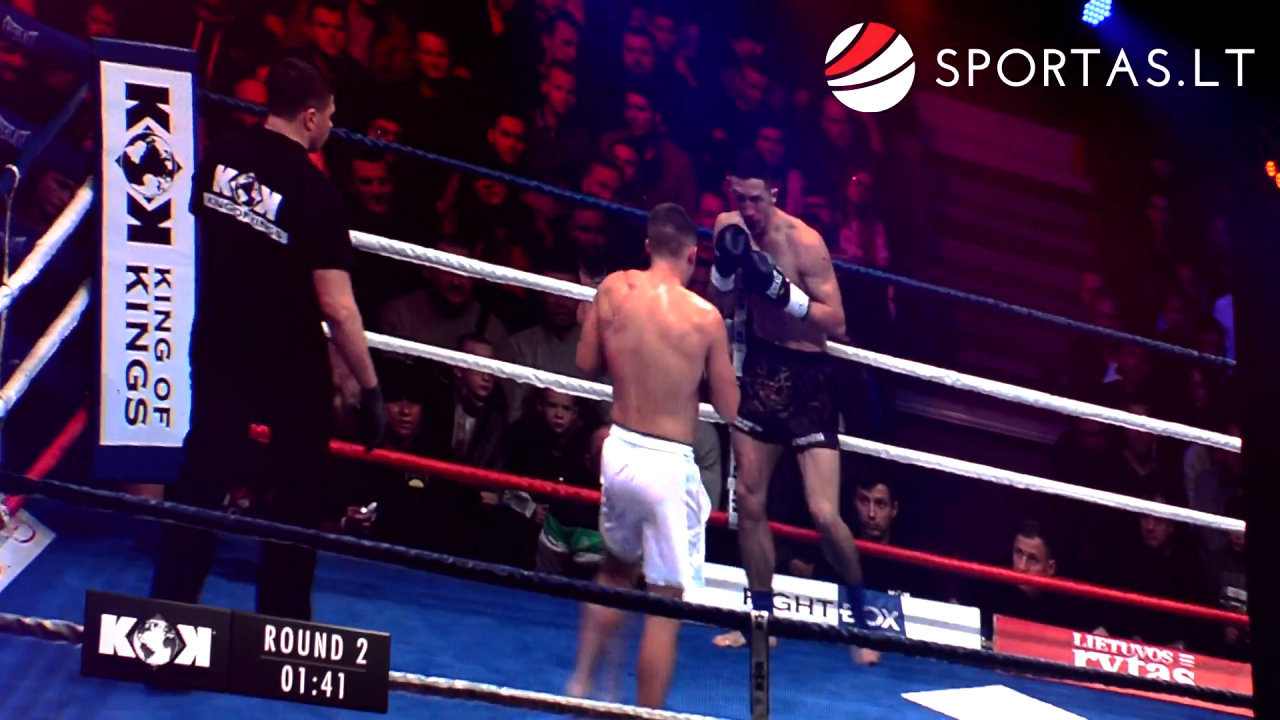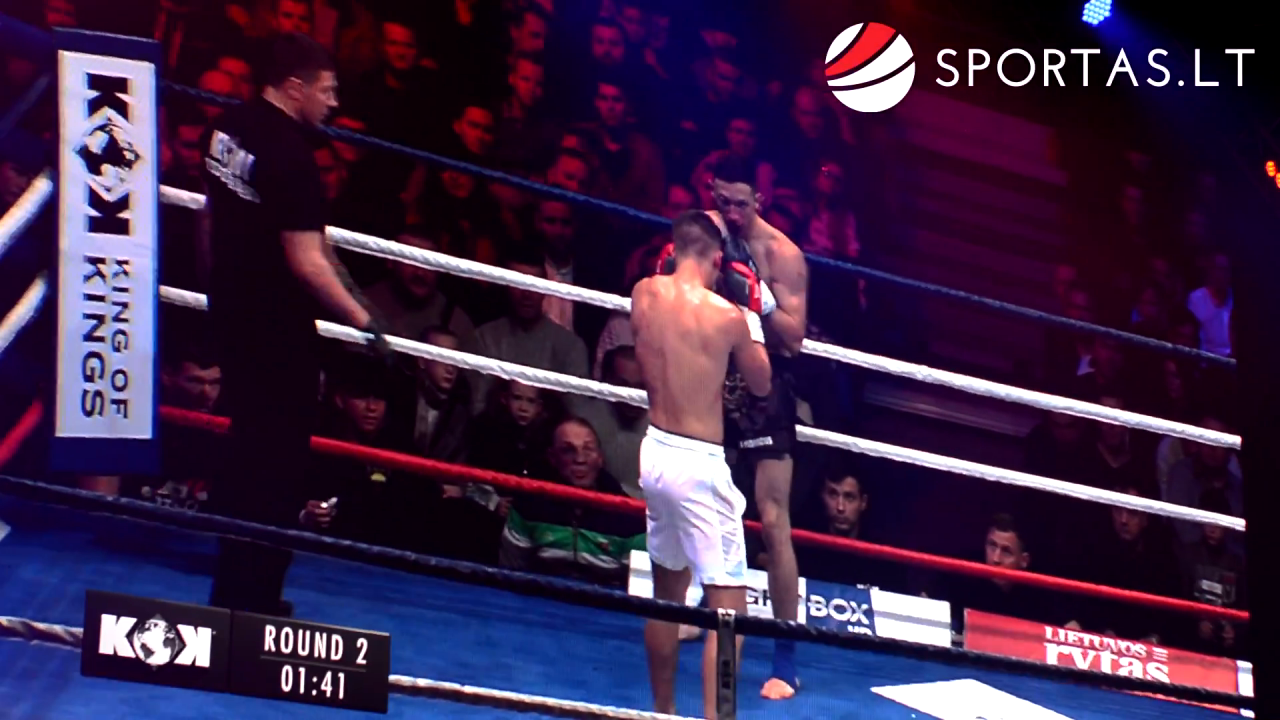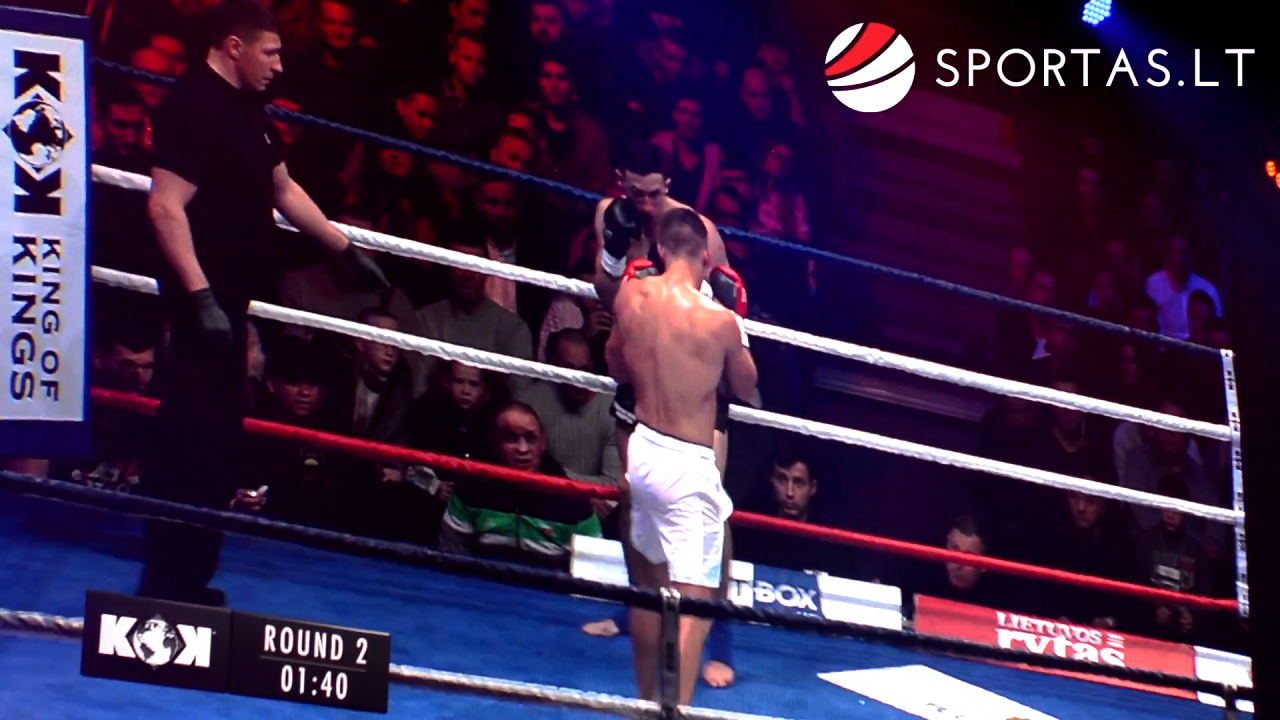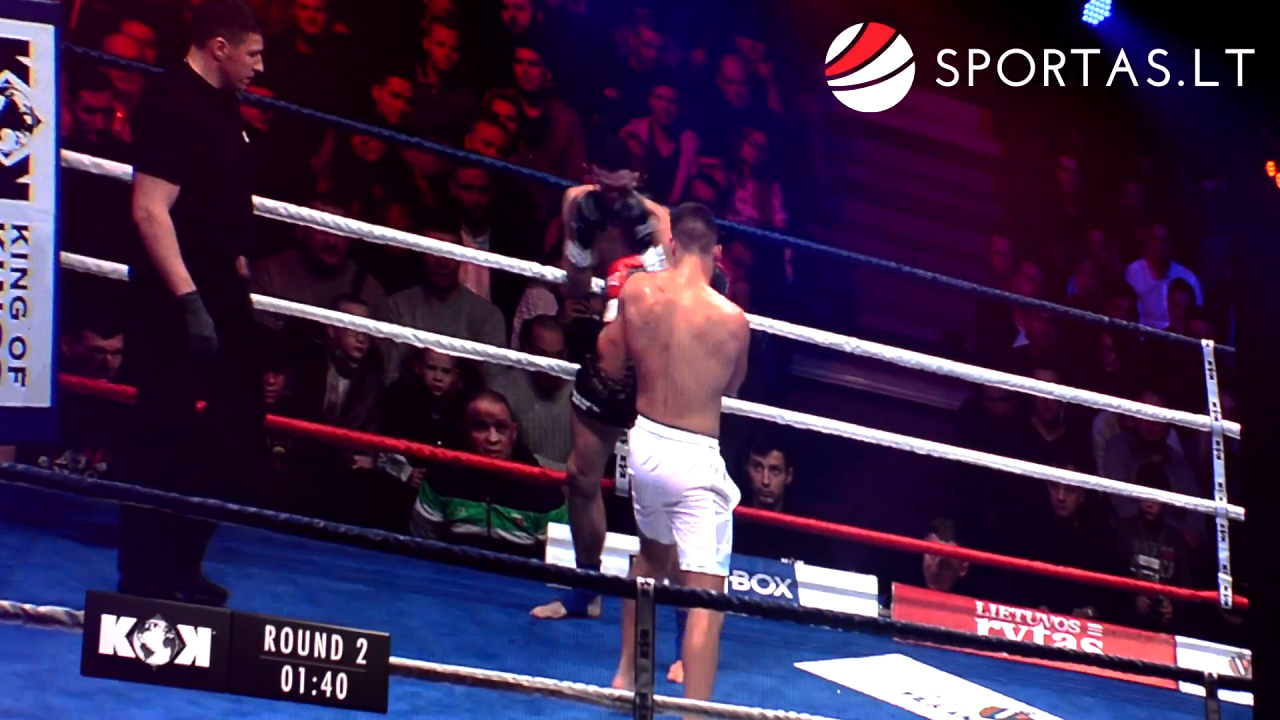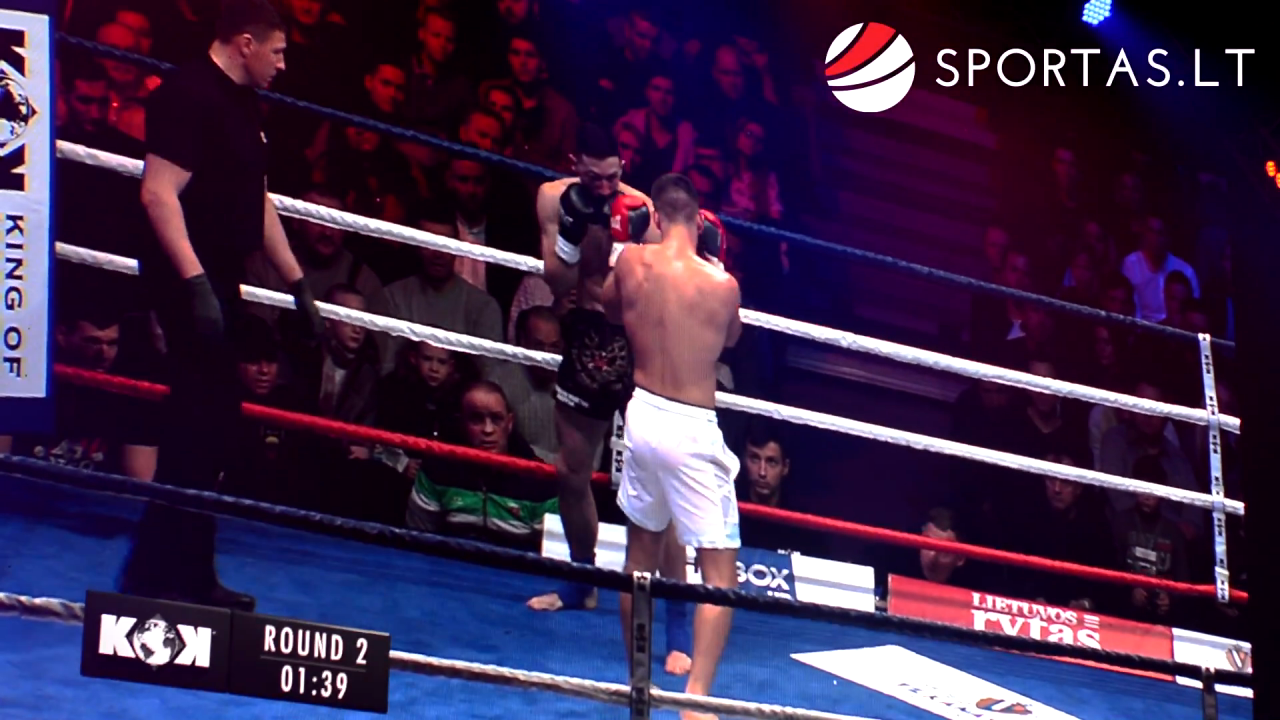
dt=0.5s
person 1, frame 1
left shoulder: (216, 158)
right shoulder: (309, 190)
right elbow: (337, 307)
right wrist: (370, 390)
left hip: (217, 346)
right hip: (289, 361)
left knee: (197, 482)
right knee: (296, 492)
left ankle: (169, 610)
person 1, frame 2
left shoulder: (231, 126)
right shoulder: (289, 153)
left elbow: (212, 218)
right elbow: (309, 263)
right wrist: (366, 323)
left hip: (235, 313)
right hip: (273, 324)
left knee: (253, 448)
right knee: (276, 460)
left ankle: (239, 592)
right ankle: (246, 604)
person 1, frame 3
left shoulder: (243, 106)
right shoulder: (195, 104)
left elbow: (283, 190)
right elbow: (165, 206)
left wrist: (347, 250)
right wrist: (201, 296)
left hip: (228, 291)
right hip: (206, 296)
left knee: (200, 436)
right knee: (204, 441)
left ankle: (174, 578)
right ankle: (172, 585)
person 1, frame 4
left shoulder: (221, 104)
right shoulder: (170, 104)
right elbow: (149, 210)
left wrist: (240, 284)
right wrist: (189, 300)
left hip: (218, 290)
right hip: (177, 297)
left knee: (240, 423)
right knee: (165, 440)
left ankle: (178, 561)
right ankle: (145, 581)
person 1, frame 5
left shoulder: (242, 104)
right shoulder: (190, 95)
left elbow: (257, 205)
right elbow: (159, 194)
left wrist: (298, 285)
right wrist: (196, 283)
left hip: (217, 279)
right hip: (191, 283)
left knee: (208, 424)
right knee: (204, 424)
left ankle: (187, 572)
right ankle: (158, 569)
person 2, frame 1
left shoulder: (804, 241)
right shoulder: (728, 226)
left elbow: (837, 323)
right elbow: (716, 308)
left wrist: (783, 293)
right wrist: (724, 267)
left hip: (807, 373)
right hip: (760, 364)
left knee: (823, 514)
right knee: (749, 502)
left ankle: (859, 606)
right ankle: (763, 617)
person 2, frame 2
left shoulder: (781, 251)
left elbow: (793, 339)
left wrist: (753, 280)
left hip: (766, 381)
right hip: (718, 373)
left knee: (771, 522)
left ankle: (785, 659)
person 2, frame 3
left shoulder: (698, 229)
right shoulder: (608, 214)
right elbow: (606, 299)
right wrist: (613, 247)
right knee: (632, 495)
left ankle: (719, 635)
person 2, frame 4
left shoulder: (659, 223)
right shoulder: (578, 204)
right elbow: (575, 291)
left wrist: (645, 245)
right wrist: (580, 241)
right knee: (581, 478)
right ankle: (586, 591)
person 2, frame 5
left shoulder: (643, 211)
right shoulder: (553, 197)
right elbow: (558, 283)
left wrist: (637, 243)
right wrist: (571, 229)
left hip: (638, 343)
right hip: (586, 337)
right knee: (571, 475)
left ankle: (678, 625)
right ankle: (581, 583)
person 3, frame 1
left shoulder: (613, 288)
right shoulder: (704, 317)
left elbow: (586, 362)
right elbow: (728, 406)
left hip: (620, 452)
right hip: (669, 466)
left knee: (616, 573)
left ankle: (583, 680)
person 3, frame 2
left shoulder: (644, 292)
right shoulder: (727, 315)
right elbow: (762, 385)
right wrist: (752, 313)
left hip: (655, 454)
right hip: (698, 465)
left knee: (669, 591)
right knee: (728, 606)
person 3, frame 3
left shoulder: (630, 295)
right shoulder: (719, 320)
right elbow: (746, 389)
left hip: (644, 453)
right hip: (689, 467)
left knee: (651, 582)
right knee: (692, 608)
left ankle: (647, 702)
person 3, frame 4
left shoulder: (637, 289)
right shoulder: (732, 317)
left elbow: (608, 369)
left hip: (645, 443)
right hip: (695, 458)
left knee: (654, 552)
right knee: (704, 598)
left ankle: (627, 677)
person 3, frame 5
left shoulder: (631, 260)
right shoulder: (723, 284)
left hip: (642, 417)
right hip: (693, 430)
left knee: (642, 549)
right knee: (719, 572)
